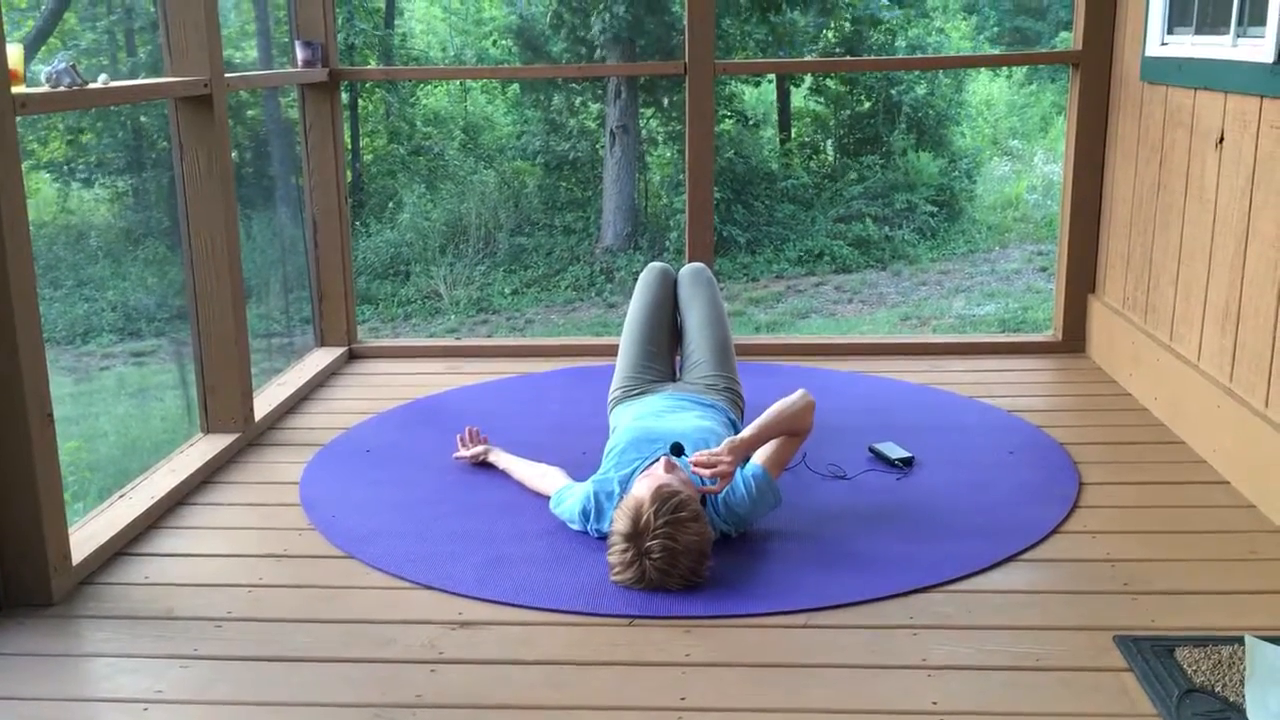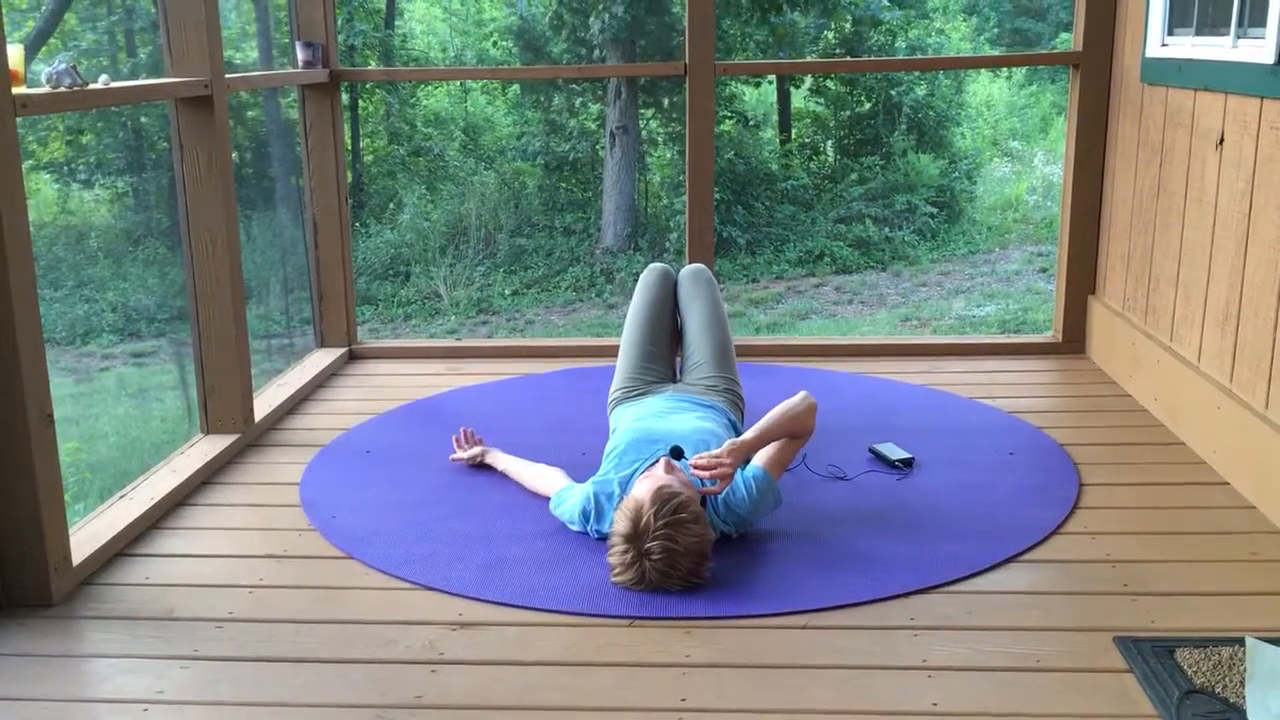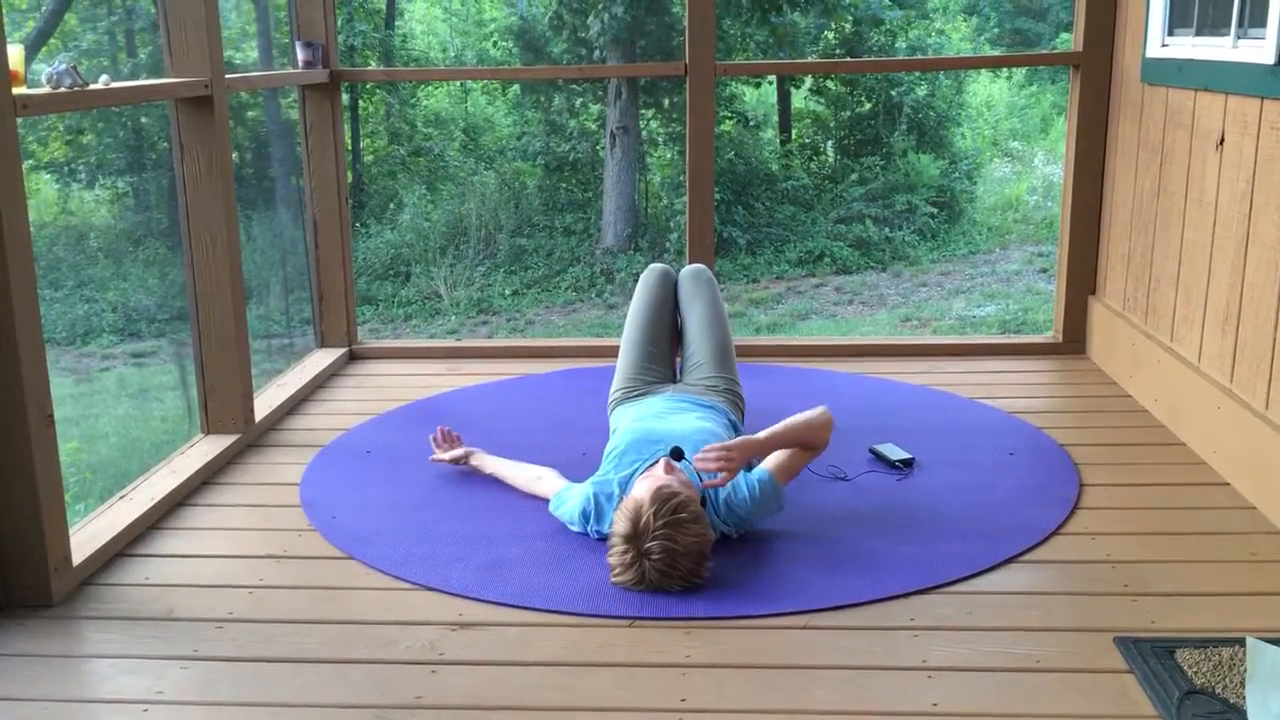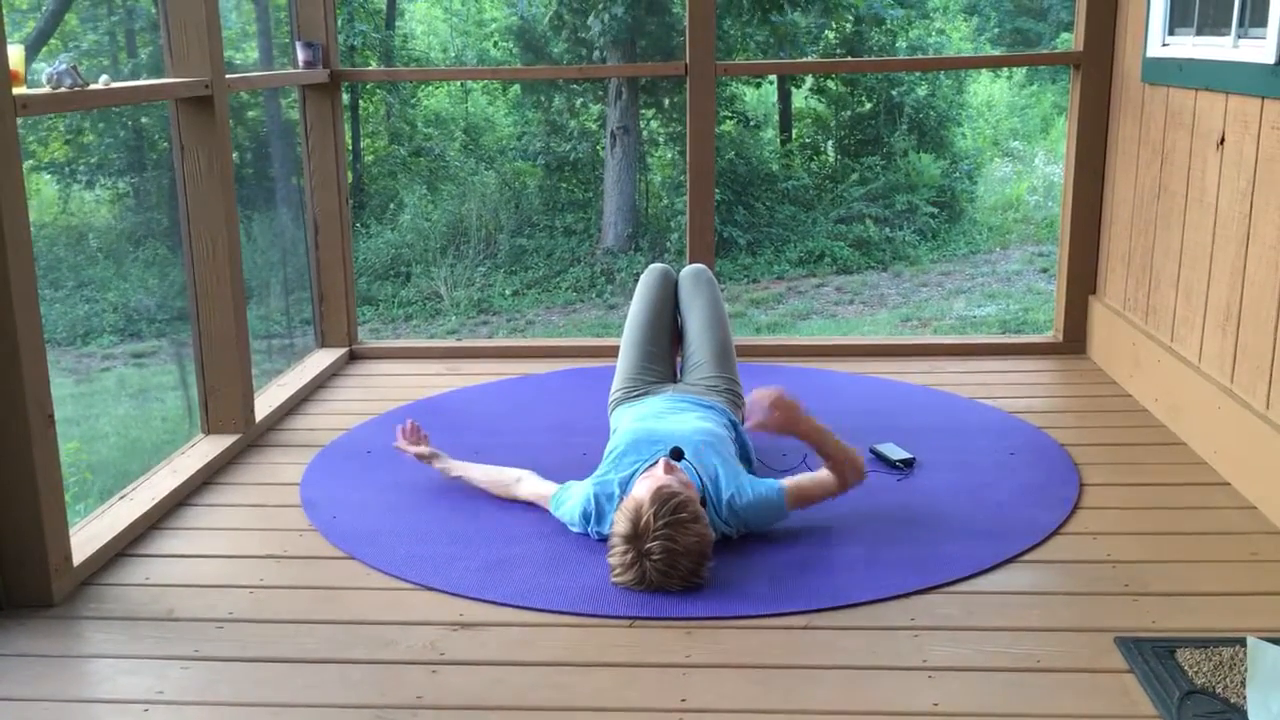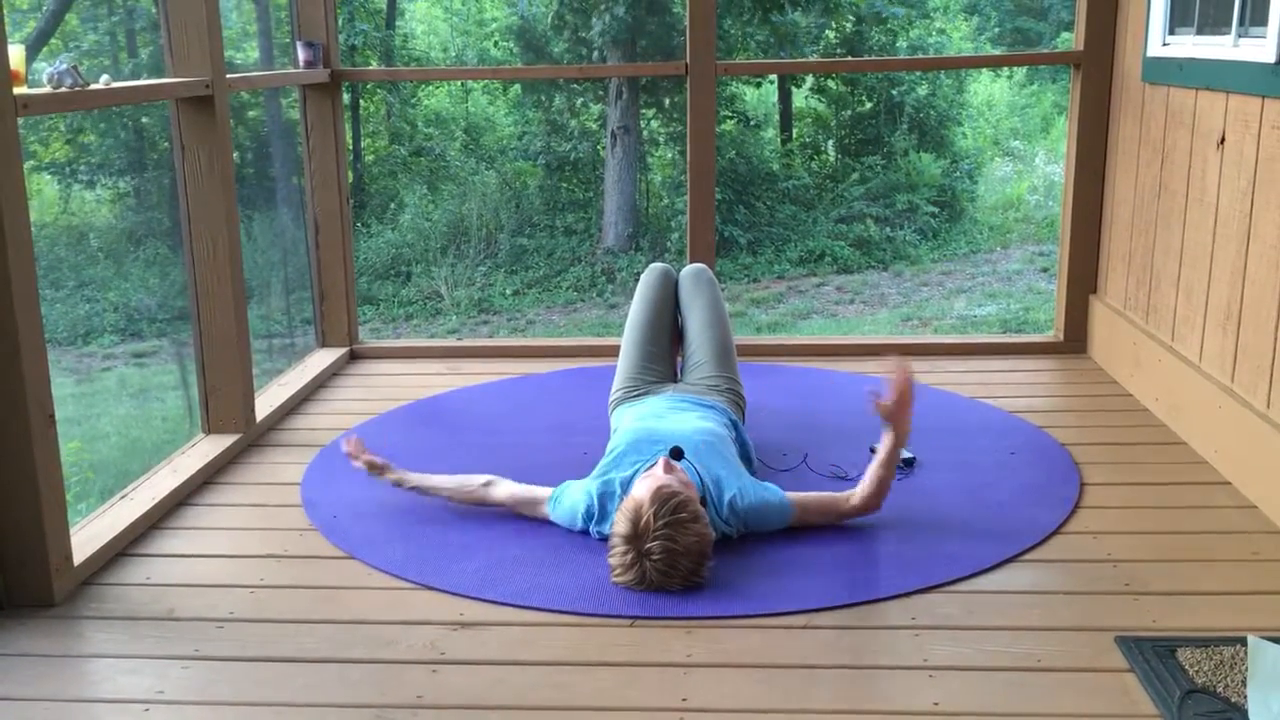
dt=0.2s
person 1, frame 1
left shoulder: (594, 509)
right shoulder: (732, 506)
left elbow: (549, 475)
right elbow: (803, 403)
left wrist: (492, 453)
right wrist: (742, 445)
left hip: (636, 402)
right hip: (712, 403)
left knee: (657, 273)
right knee: (694, 274)
person 1, frame 2
left shoulder: (594, 509)
right shoulder: (733, 506)
left elbow: (549, 476)
right elbow: (805, 405)
left wrist: (489, 454)
right wrist: (742, 447)
left hip: (636, 403)
right hip: (711, 405)
left knee: (658, 274)
right knee: (695, 274)
left ankle: (674, 354)
person 1, frame 3
left shoulder: (594, 509)
right shoulder: (734, 506)
left elbow: (543, 478)
right elbow: (821, 422)
left wrist: (472, 456)
right wrist: (749, 446)
left hip: (636, 405)
right hip: (712, 405)
left knee: (657, 275)
right knee: (695, 275)
person 1, frame 4
left shoulder: (594, 508)
right shoulder: (735, 506)
left elbow: (522, 483)
right elbow: (846, 475)
left wrist: (440, 460)
right wrist: (797, 423)
left hip: (636, 406)
right hip: (712, 408)
left knee: (659, 275)
right knee: (696, 276)
left ankle: (671, 325)
person 1, frame 5
left shoulder: (594, 507)
right shoulder: (731, 505)
left elbow: (493, 490)
right elbow: (858, 501)
left wrist: (396, 474)
right wrist: (894, 434)
left hip: (636, 406)
right hip: (710, 407)
left knee: (658, 275)
right knee: (696, 275)
